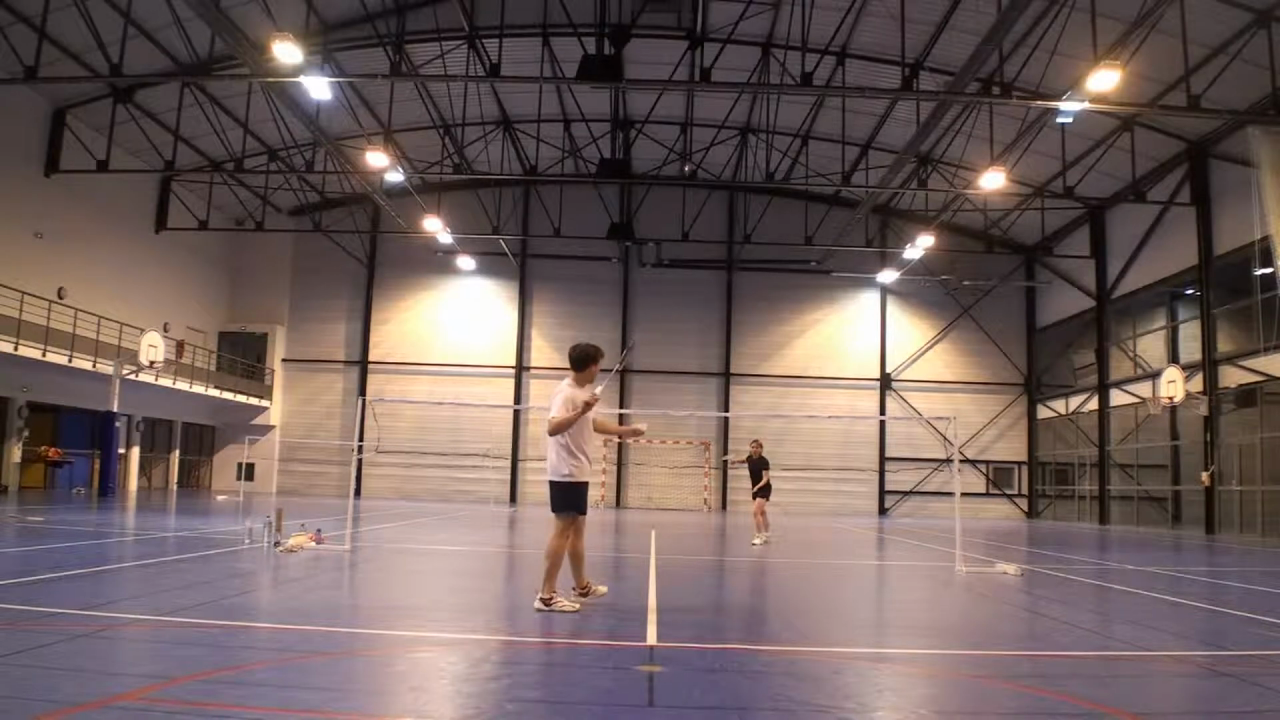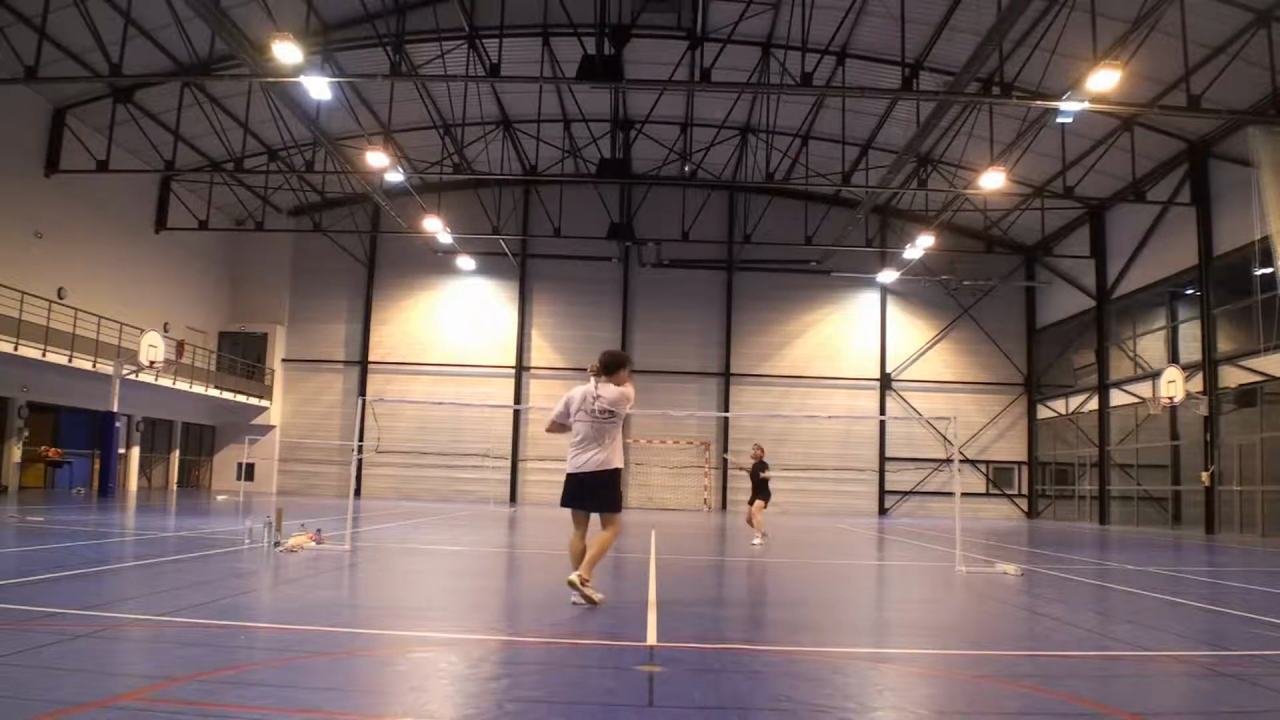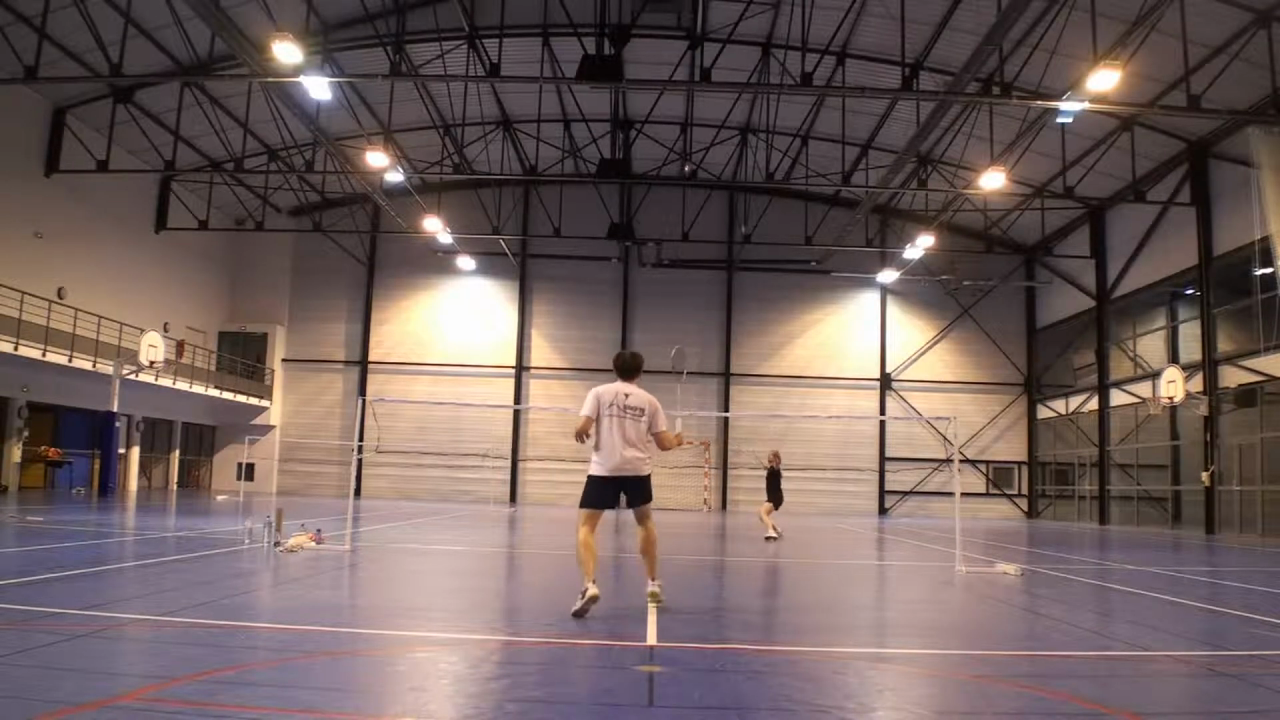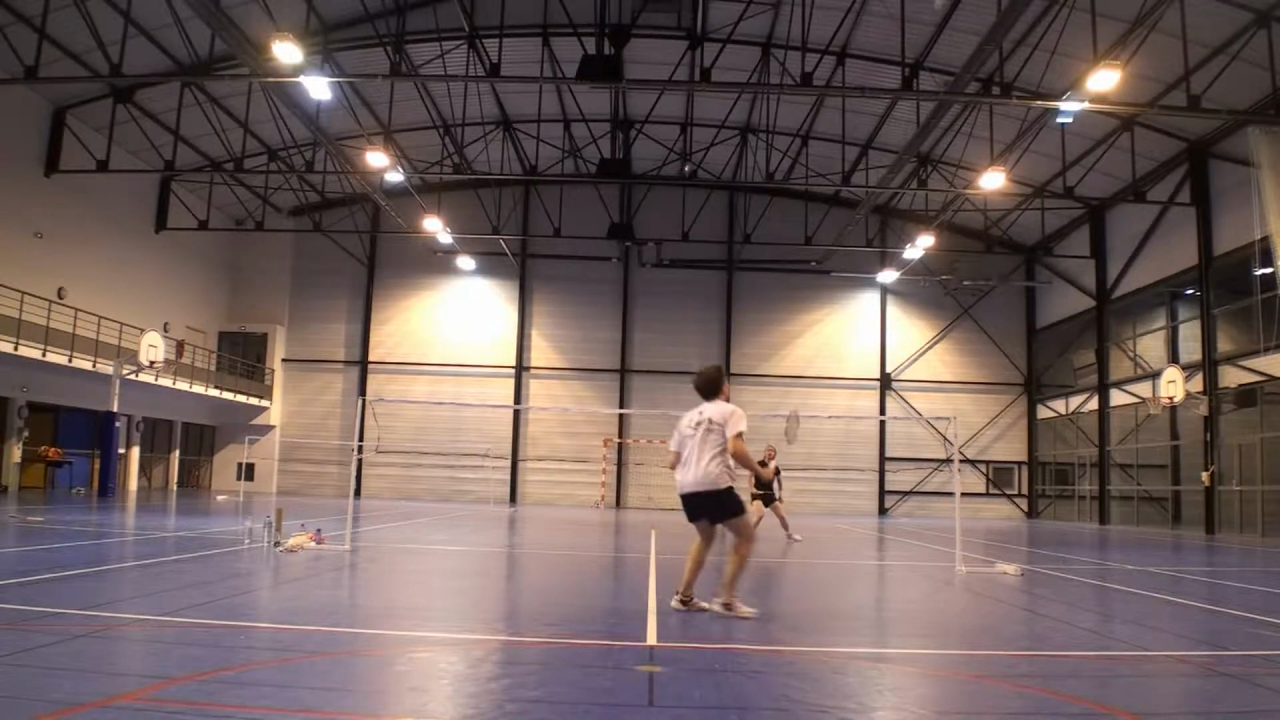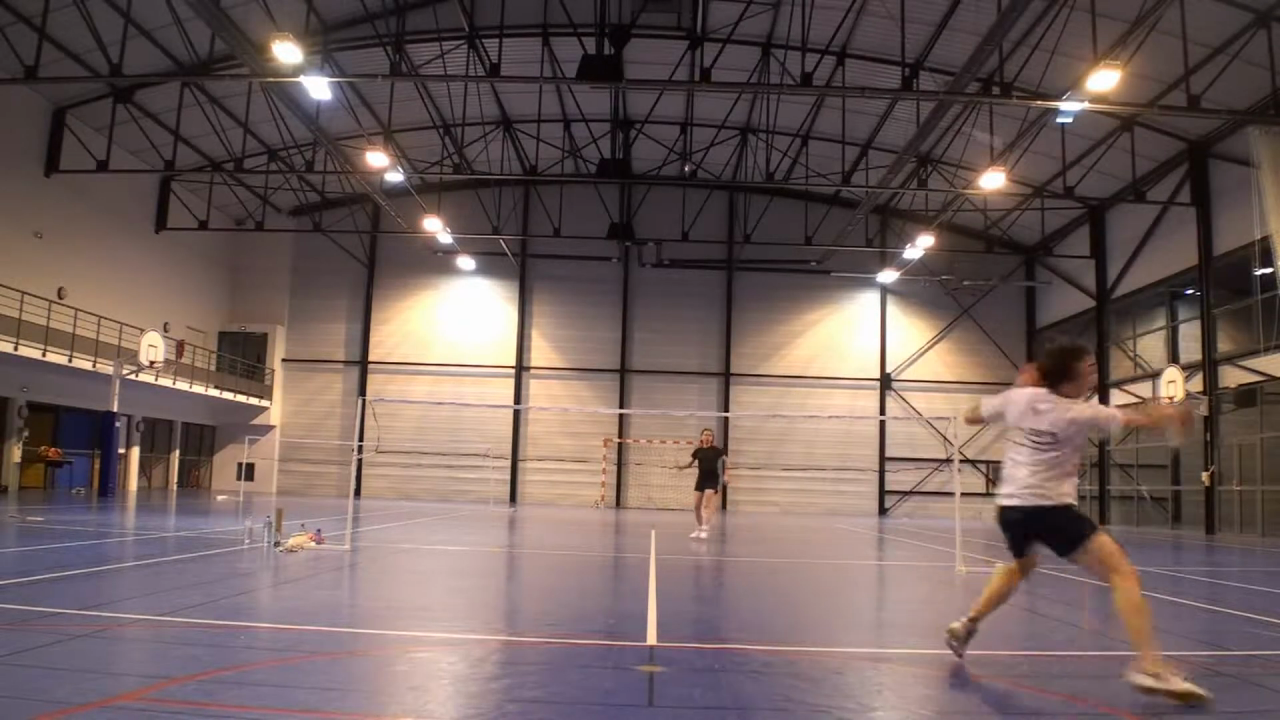
dt=1s
person 1, frame 1
left shoulder: (581, 391)
right shoulder: (566, 393)
left elbow: (593, 423)
right elbow: (552, 429)
left wrist: (625, 431)
right wrist: (580, 412)
left hip: (575, 473)
right hip: (568, 474)
left knee: (577, 529)
right knee: (563, 531)
left ankle: (582, 587)
right ankle: (546, 595)
person 1, frame 2
left shoulder: (575, 394)
right shoulder: (621, 396)
left elbow: (551, 427)
right wrist: (602, 376)
left hip: (576, 469)
right hip: (605, 471)
left knee: (580, 529)
right knee: (611, 528)
left ankle: (581, 587)
right ankle: (582, 575)
person 1, frame 3
left shoulder: (599, 393)
right shoulder: (649, 401)
left elbow: (582, 427)
right elbow: (664, 444)
left wrist: (579, 433)
right wrist: (677, 440)
left hip: (604, 470)
right hip: (637, 470)
left knee: (586, 527)
right knee: (645, 523)
left ankle: (589, 586)
right ankle: (653, 583)
person 1, frame 4
left shoulder: (687, 418)
right shoulder: (731, 412)
left elbow: (674, 462)
right elbow: (737, 450)
right wrist: (760, 472)
left hip: (686, 486)
right hip: (714, 484)
left knee: (706, 538)
right knee: (746, 537)
left ankle: (684, 597)
right ankle: (727, 599)
person 1, frame 5
left shoulder: (1019, 398)
right shoulder: (1078, 413)
left elbow: (971, 416)
right elbow: (1135, 418)
left hip: (1012, 504)
right hip: (1049, 508)
left knee: (1020, 566)
right knee: (1123, 574)
left ankle: (966, 625)
right ankle: (1150, 667)
